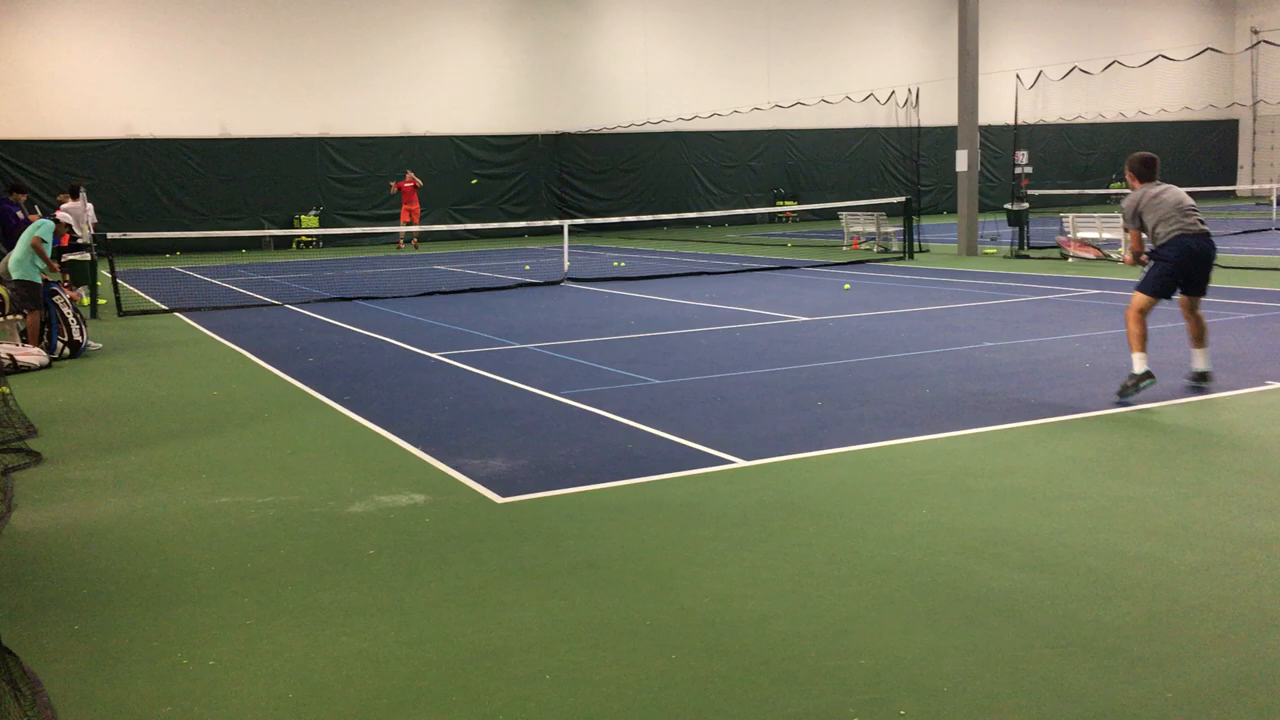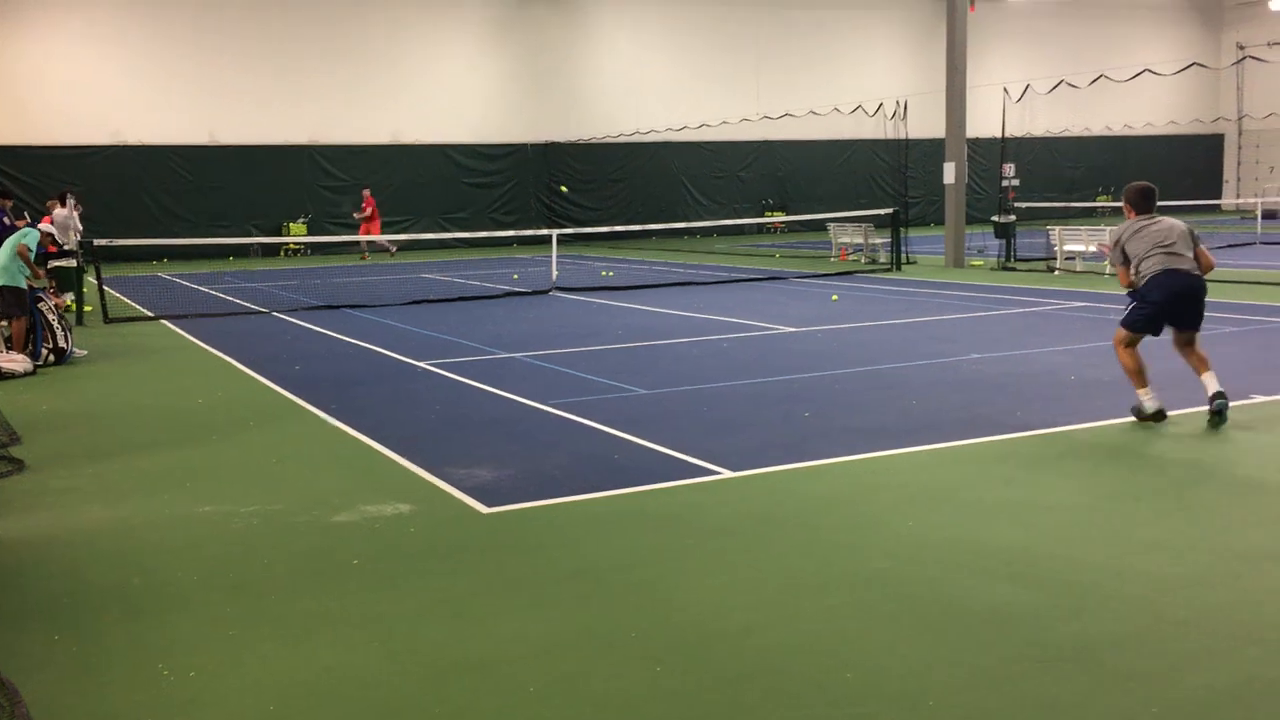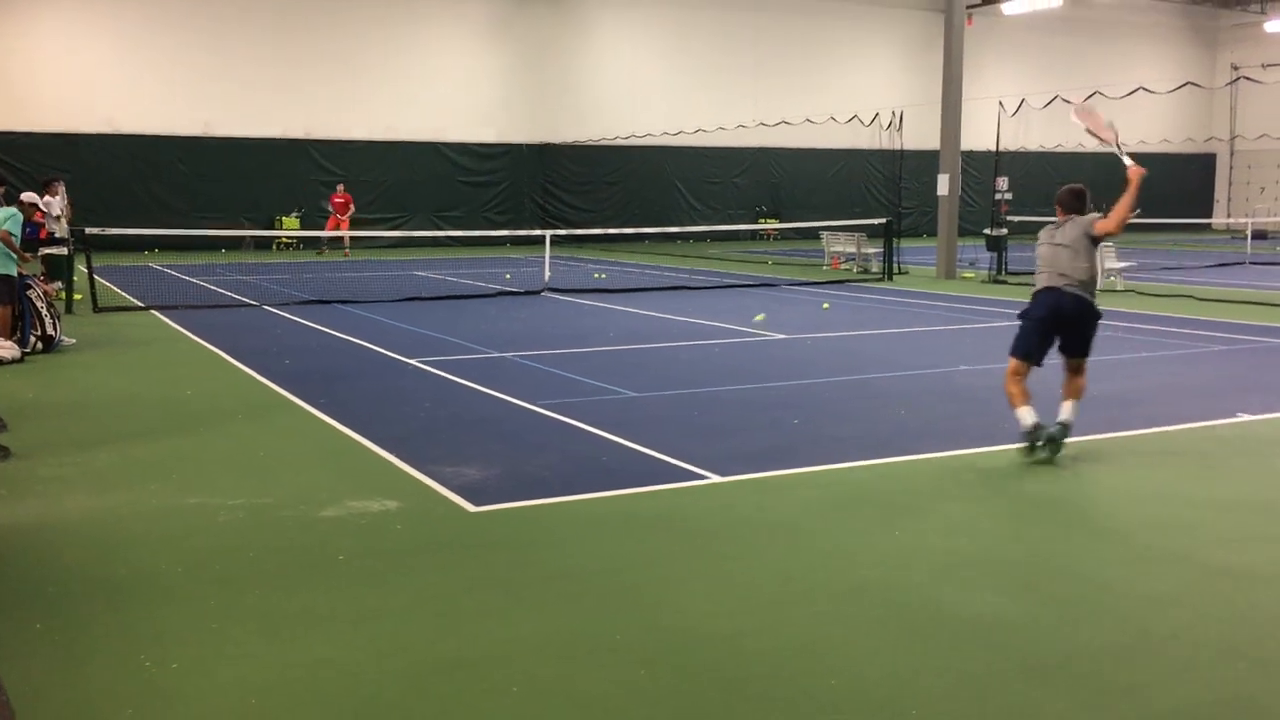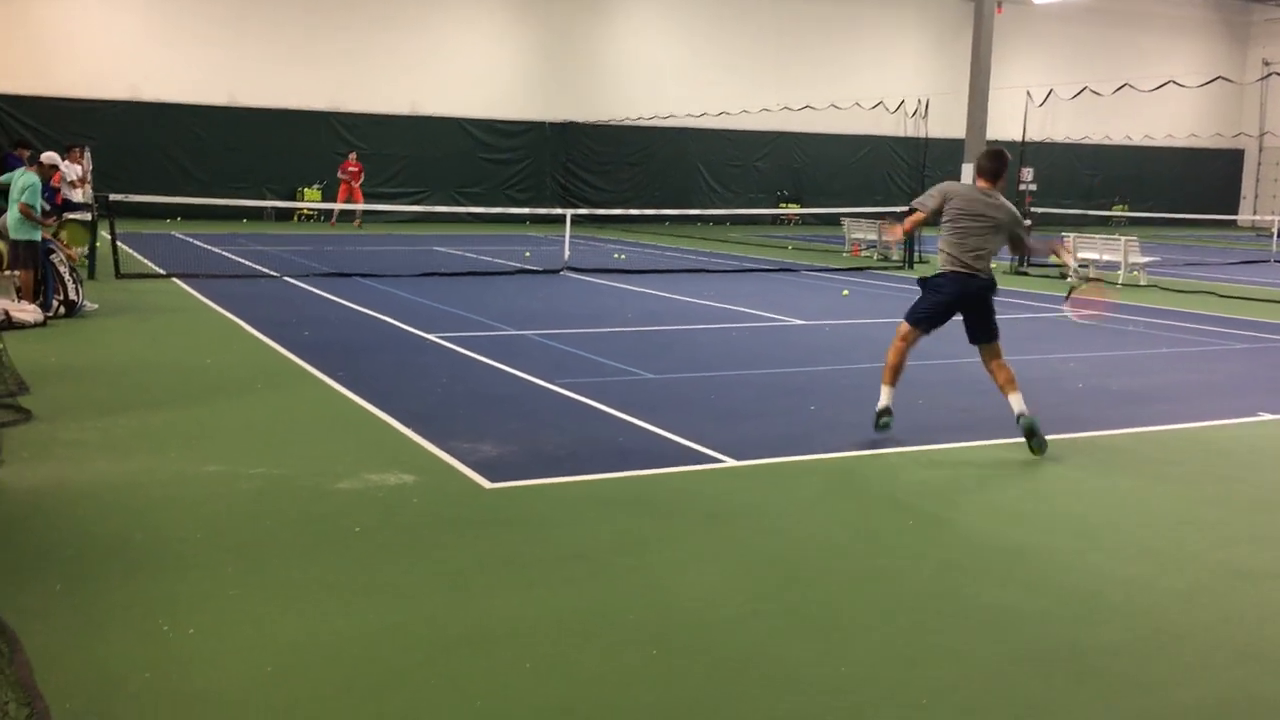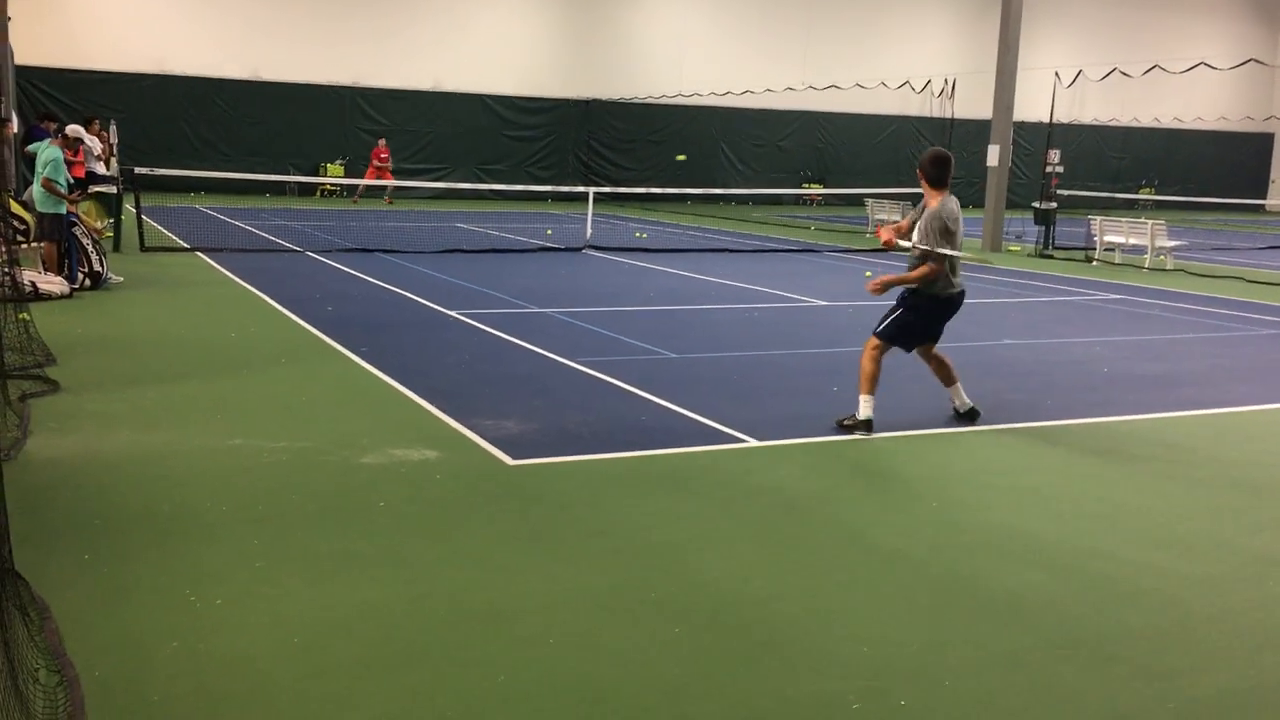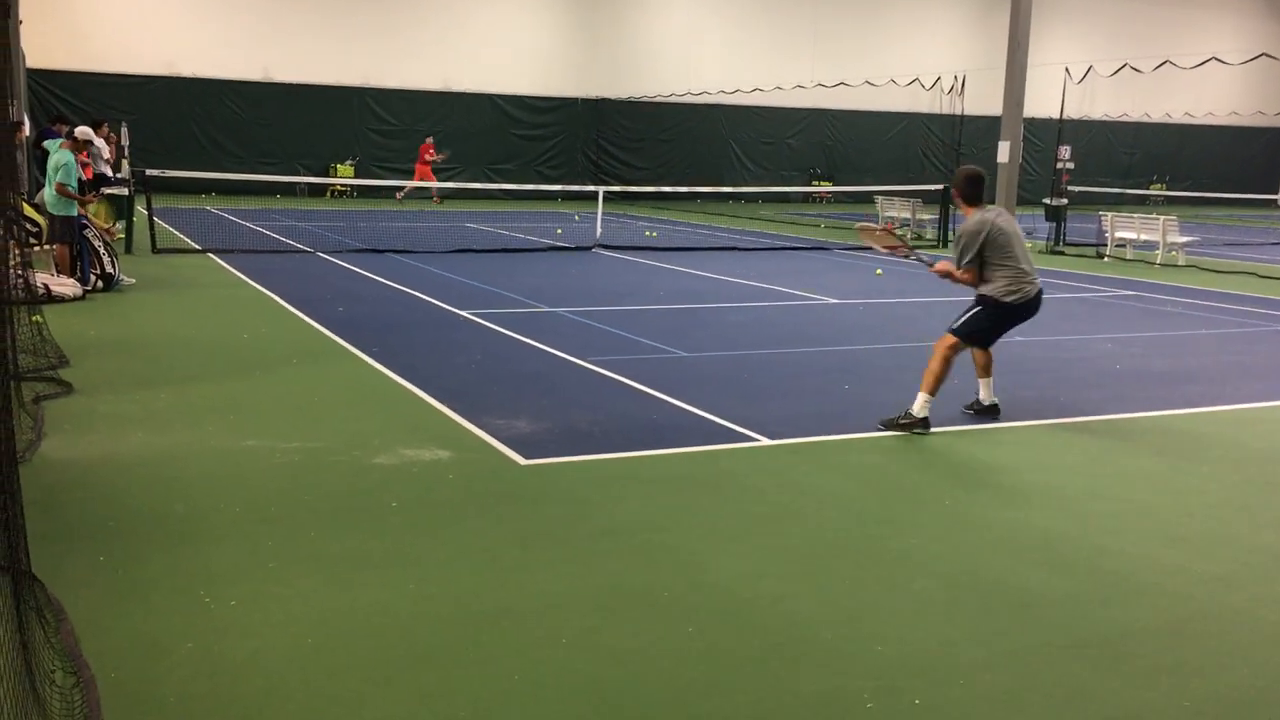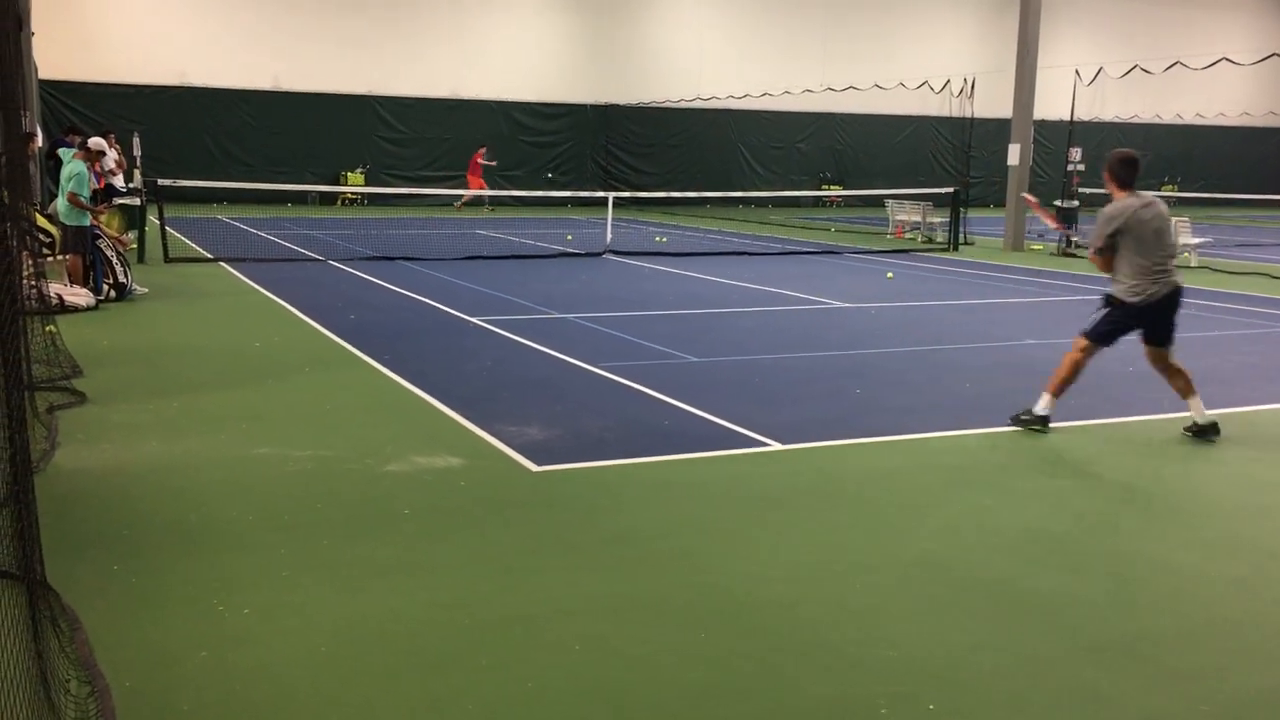
dt=0.4s
person 1, frame 1
left shoulder: (1133, 201)
right shoulder: (1176, 190)
left elbow: (1135, 247)
left wrist: (1135, 258)
right wrist: (1151, 255)
left hip: (1176, 249)
right hip: (1204, 244)
left knee: (1135, 309)
right knee: (1190, 308)
left ankle: (1140, 371)
right ankle: (1201, 369)
person 1, frame 2
left shoulder: (1121, 232)
right shoulder: (1179, 225)
left elbow: (1125, 281)
right elbow: (1208, 264)
left hip: (1157, 286)
right hip: (1193, 285)
left knee: (1123, 343)
right knee: (1187, 346)
left ankle: (1152, 407)
right ankle: (1216, 394)
person 1, frame 3
left shoulder: (1044, 234)
right shoulder: (1087, 223)
right elbow: (1109, 226)
right wrist: (1134, 185)
left hip: (1046, 301)
right hip: (1080, 306)
left knee: (1014, 375)
right knee: (1076, 372)
left ankle: (1032, 425)
right ankle: (1064, 422)
person 1, frame 4
left shoulder: (950, 190)
right shoulder: (1008, 211)
left elbow: (913, 223)
right elbow: (1024, 249)
left wrist: (901, 230)
right wrist: (1060, 252)
left hip: (946, 283)
right hip: (980, 286)
left knee: (903, 339)
right knee: (993, 360)
left ankle: (884, 407)
right ankle: (1023, 416)
person 1, frame 5
left shoulder: (939, 216)
right shoulder: (937, 203)
left elbow: (934, 269)
right elbow: (903, 227)
left wrist: (891, 281)
right wrist: (889, 232)
left hip: (929, 297)
right hip: (948, 296)
left knee: (874, 349)
right knee: (926, 350)
left ankle: (863, 417)
right ankle: (965, 406)
person 1, frame 6
left shoulder: (970, 228)
right shoulder: (1002, 214)
left elbow: (972, 278)
left wrist: (949, 270)
right wrist: (958, 269)
left hip: (1004, 301)
right hip: (1030, 297)
left knee: (945, 348)
right knee: (979, 339)
left ankle: (918, 413)
right ankle: (988, 401)
person 1, frame 7
left shoulder: (1111, 214)
right shoulder: (1159, 206)
left elbow: (1103, 265)
right elbow: (1169, 252)
left wrist: (1098, 253)
left hip: (1129, 299)
right hip: (1167, 294)
left knee: (1080, 350)
right knee: (1161, 358)
left ankle: (1041, 412)
right ankle: (1203, 420)
